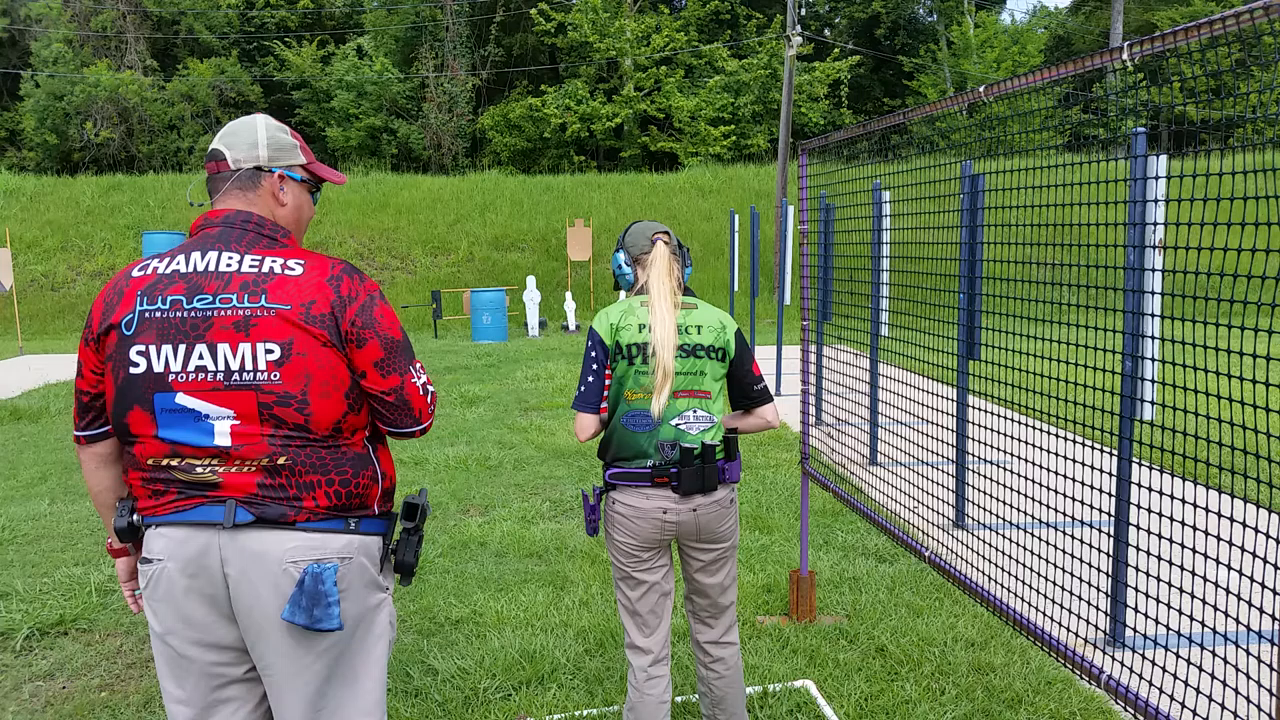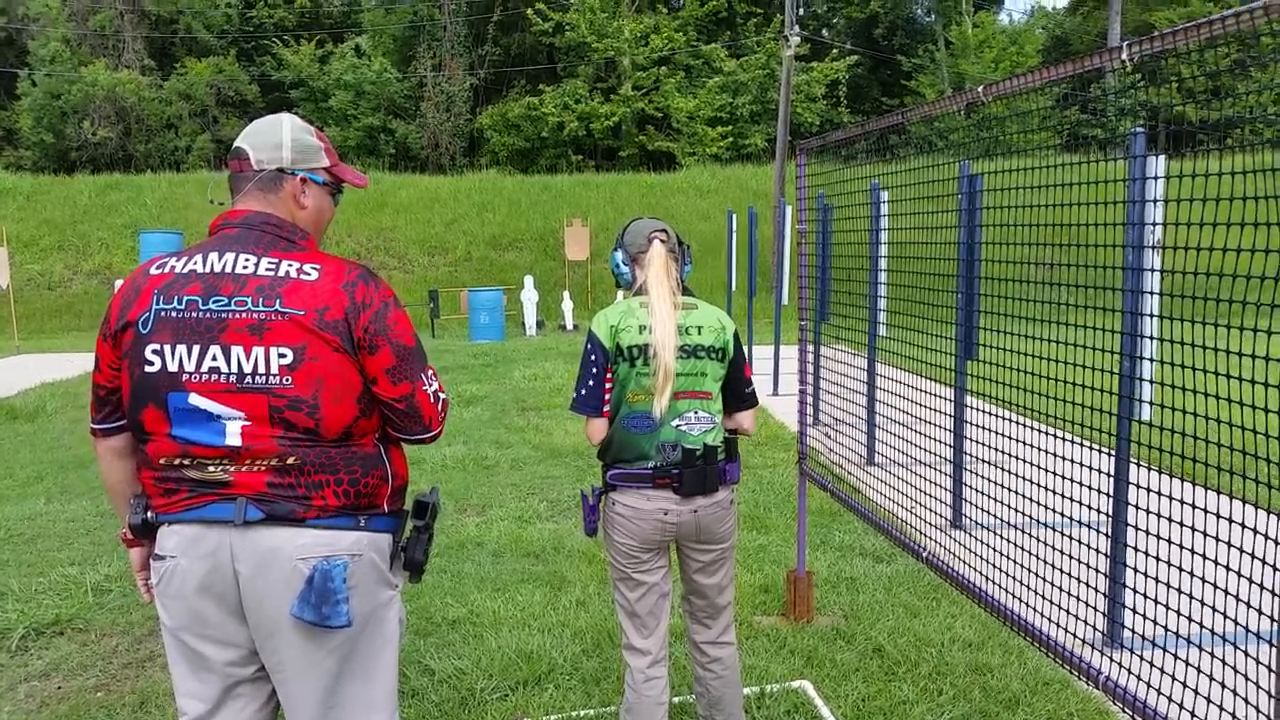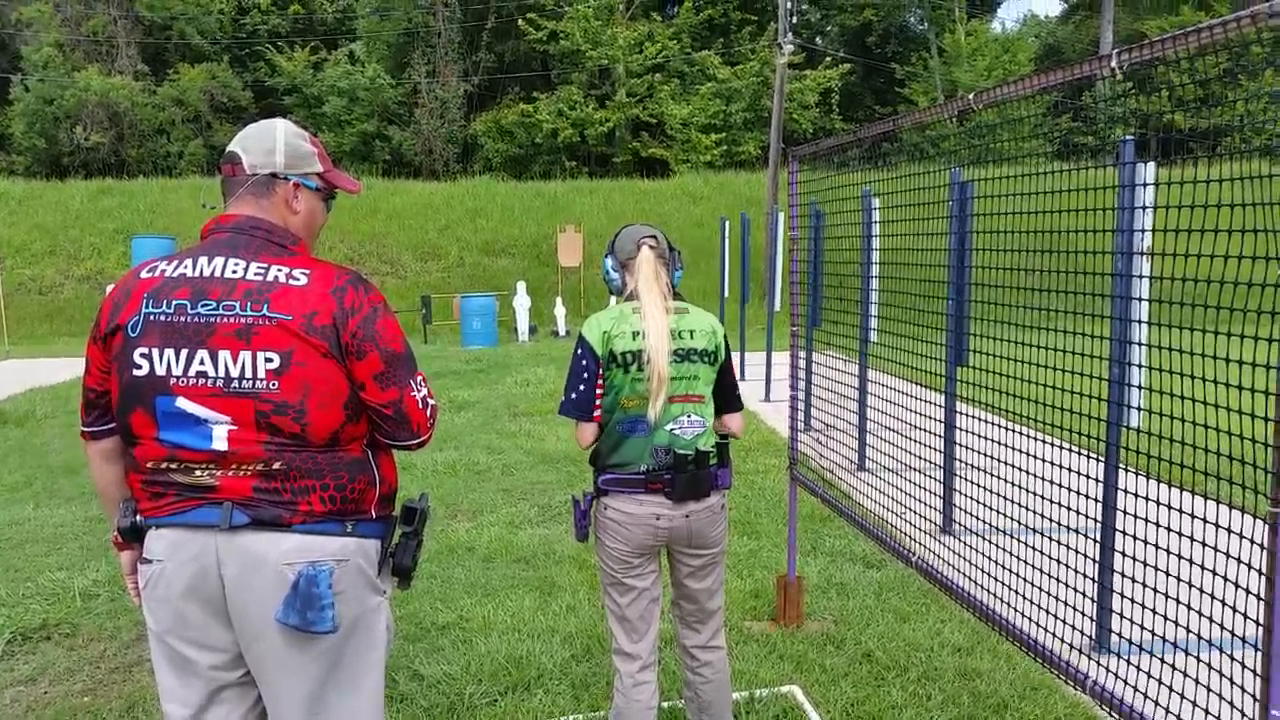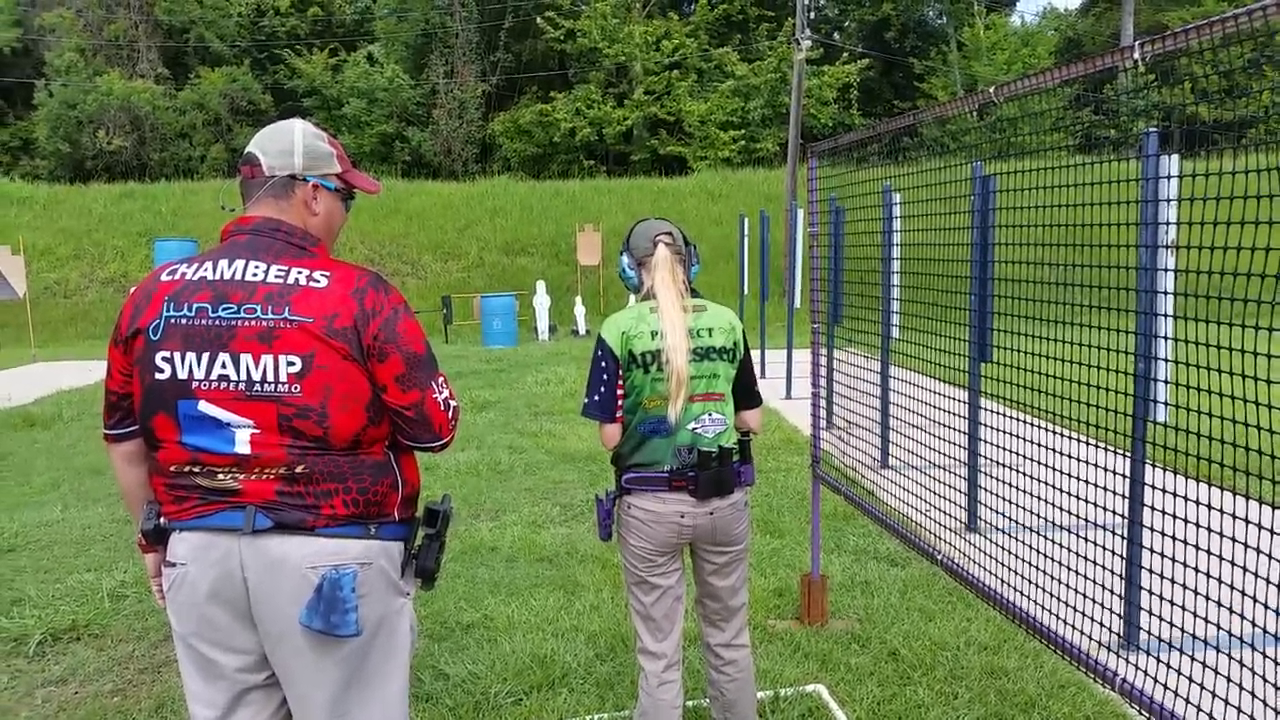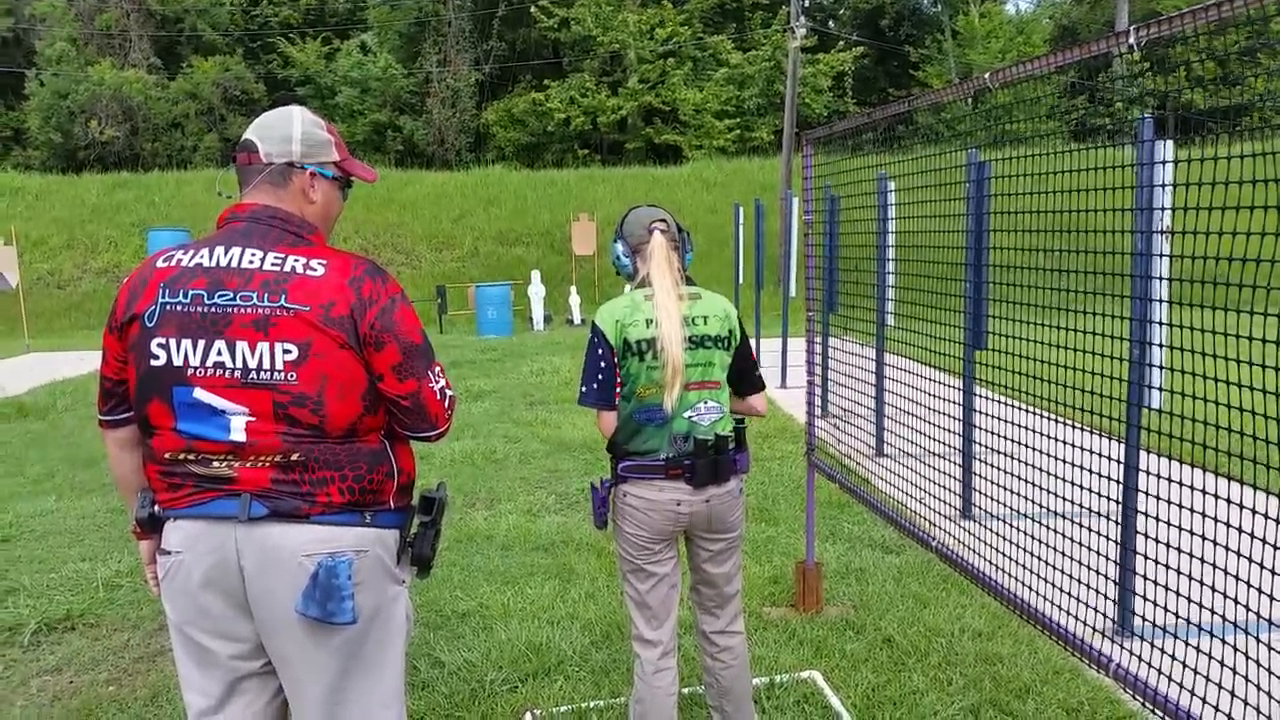
dt=1s
person 1, frame 1
left shoulder: (123, 292)
right shoulder: (333, 285)
left elbow: (96, 442)
right elbow: (413, 417)
left wrist: (124, 541)
left hip: (177, 548)
right hip: (310, 550)
person 1, frame 2
left shoulder: (142, 289)
right shoulder: (349, 288)
left elbow: (112, 435)
right elbow: (424, 421)
left wrist: (138, 532)
left hip: (189, 545)
right hip: (321, 549)
person 1, frame 3
left shoulder: (132, 292)
right shoulder: (338, 293)
left elbow: (102, 439)
right elbow: (413, 427)
left wrist: (130, 535)
left hip: (175, 548)
right hip: (306, 554)
person 1, frame 4
left shoulder: (151, 296)
right shoulder: (359, 295)
left elbow: (125, 442)
right elbow: (435, 430)
left wrist: (155, 538)
left hip: (199, 553)
right hip: (329, 557)
person 1, frame 5
left shoulder: (147, 282)
right shoulder: (355, 283)
left elbow: (120, 428)
right elbow: (431, 419)
left wrist: (149, 526)
left hip: (195, 541)
right hip: (326, 545)
person 2, frame 1
left shoulder: (612, 321)
right shoulder: (720, 322)
left elbow: (585, 428)
right elbow: (766, 416)
left hip: (637, 500)
right hip: (711, 496)
left knee: (647, 647)
right knee: (718, 633)
person 2, frame 2
left shoulder: (610, 323)
right shoulder: (718, 322)
left elbow: (597, 432)
right elbow: (745, 422)
left hip: (636, 501)
right hip: (710, 497)
left knee: (644, 649)
right knee: (715, 635)
person 2, frame 3
left shoulder: (601, 328)
right shoulder: (708, 326)
left elbow: (586, 434)
right elbow: (732, 424)
left hip: (628, 506)
right hip: (701, 500)
left knee: (634, 653)
right knee: (705, 639)
person 2, frame 4
left shoulder: (620, 329)
right shoulder: (727, 322)
left elbow: (611, 436)
right elbow: (751, 421)
left hip: (652, 505)
right hip: (724, 498)
left knee: (659, 651)
right knee: (729, 637)
person 2, frame 5
left shoulder: (614, 316)
right shoulder: (721, 309)
left elbow: (608, 424)
right elbow: (755, 402)
left hip: (646, 492)
right hip: (719, 485)
left knee: (654, 639)
right knee: (724, 624)
